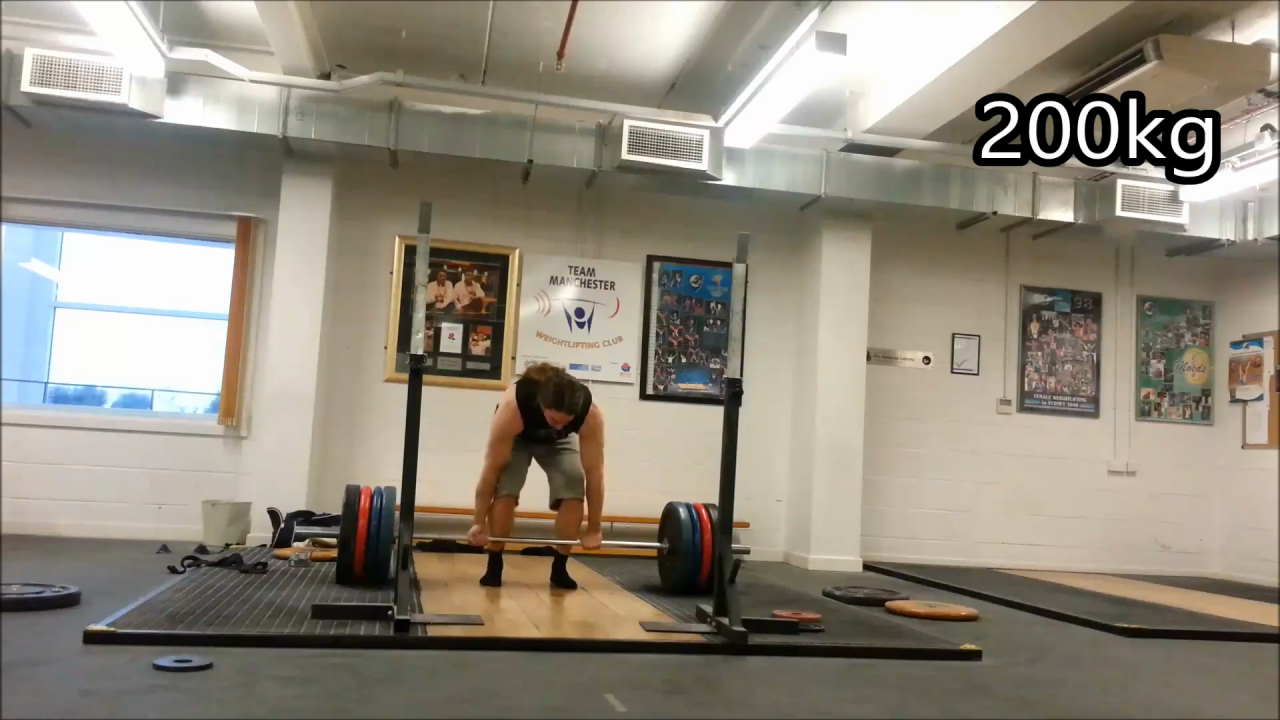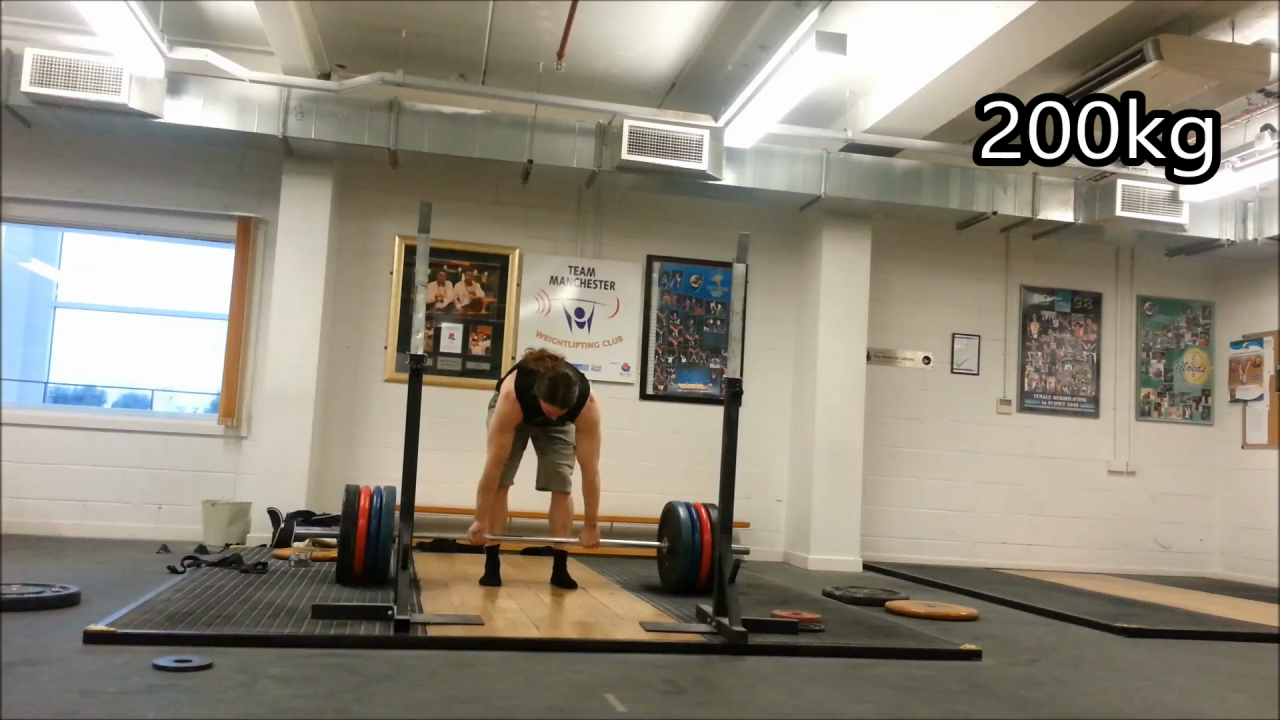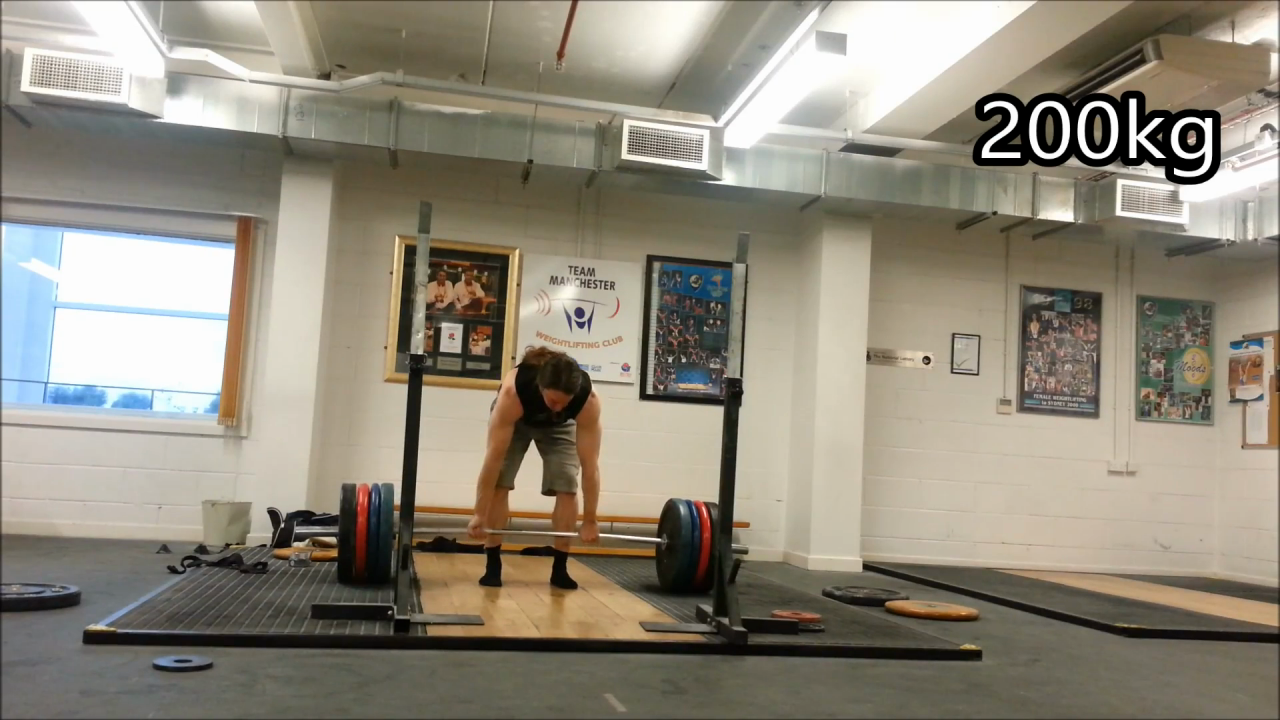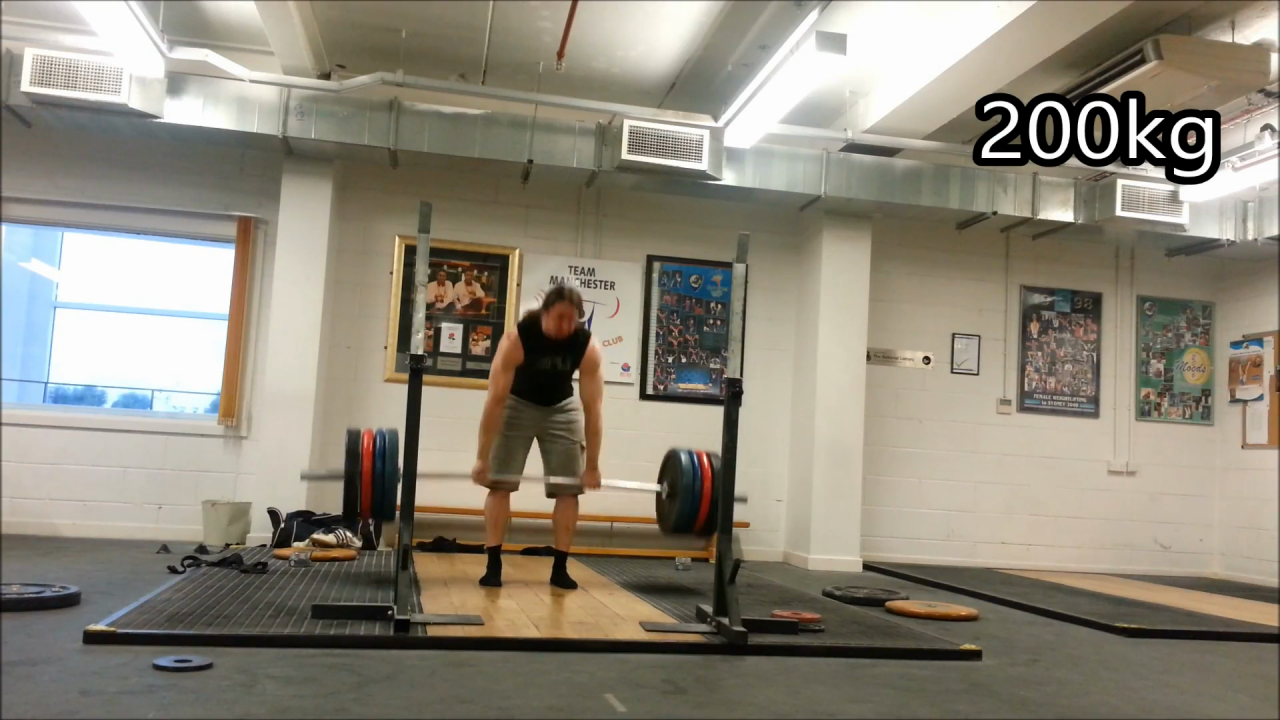
dt=0.5s
person 1, frame 1
left shoulder: (591, 414)
right shoulder: (513, 406)
left elbow: (594, 473)
right elbow: (492, 468)
left wrist: (593, 529)
right wrist: (479, 523)
left hip: (560, 442)
right hip: (517, 439)
left knee: (574, 493)
right knee: (505, 492)
left ankle: (559, 568)
right ankle: (494, 566)
person 1, frame 2
left shoulder: (587, 405)
right shoulder: (511, 395)
left elbow: (590, 468)
right elbow: (494, 463)
left wrist: (591, 525)
right wrist: (480, 520)
left hip: (559, 425)
right hip: (513, 413)
left knee: (561, 485)
right knee: (500, 481)
left ankle: (560, 567)
right ankle: (491, 565)
person 1, frame 3
left shoulder: (589, 400)
right shoulder: (513, 390)
left elbow: (590, 464)
right elbow: (494, 457)
left wrist: (590, 521)
right wrist: (479, 514)
left hip: (560, 426)
right hip: (516, 420)
left knee: (567, 486)
right knee: (499, 482)
left ankle: (559, 568)
right ankle: (493, 566)
person 1, frame 4
left shoulder: (588, 347)
right shoulder: (516, 340)
left elbow: (593, 409)
right elbow: (495, 400)
left wrist: (592, 467)
right wrist: (482, 459)
left hip: (562, 409)
right hip: (517, 404)
left knee: (569, 487)
right knee: (500, 483)
left ankle: (560, 568)
right ankle: (493, 565)
